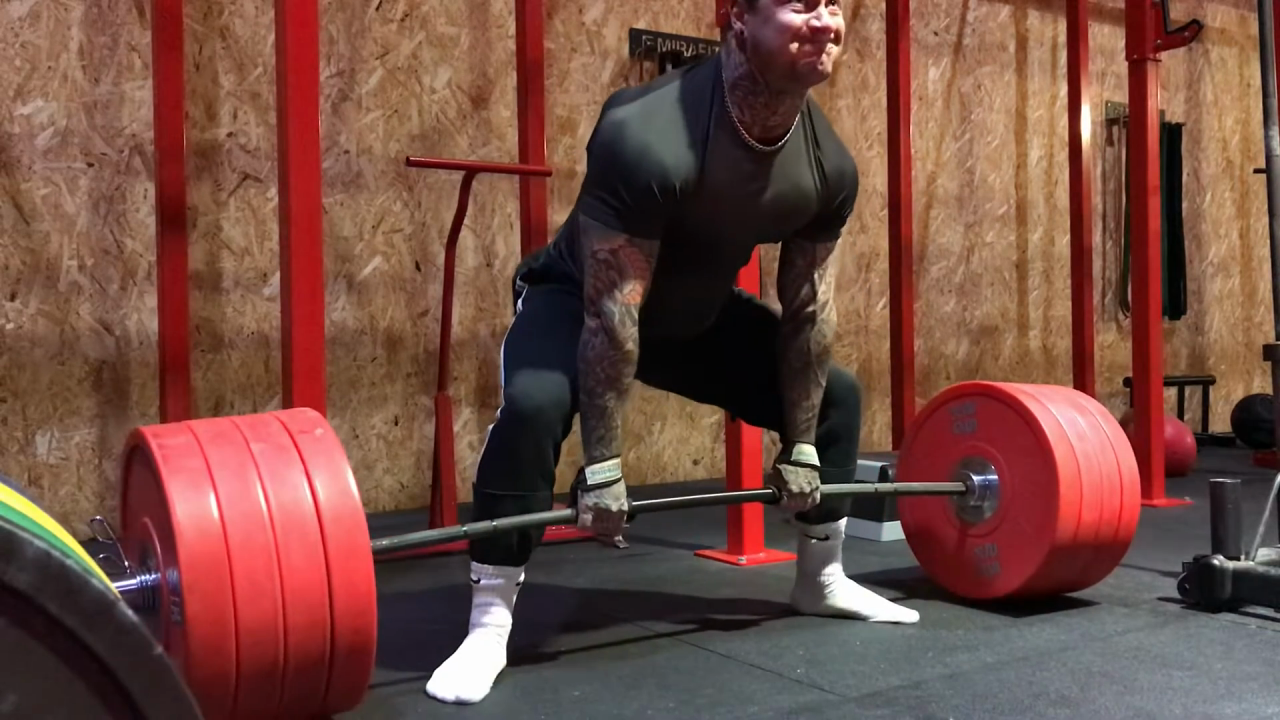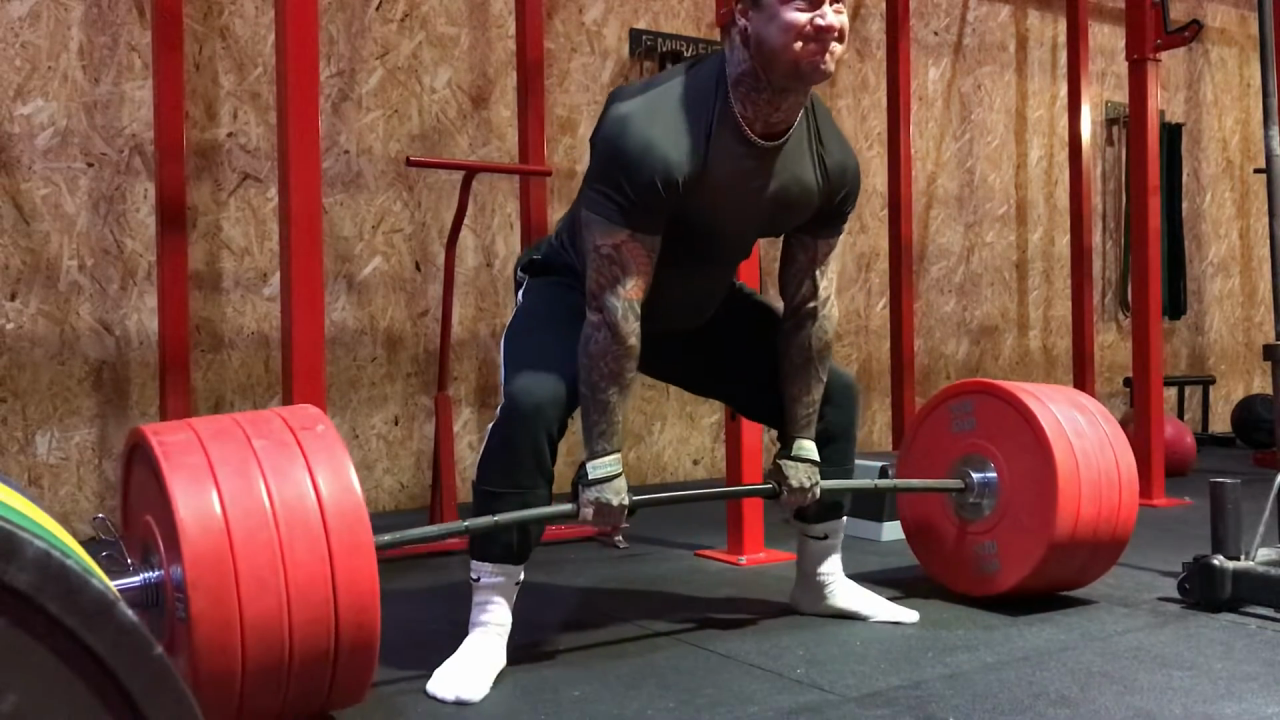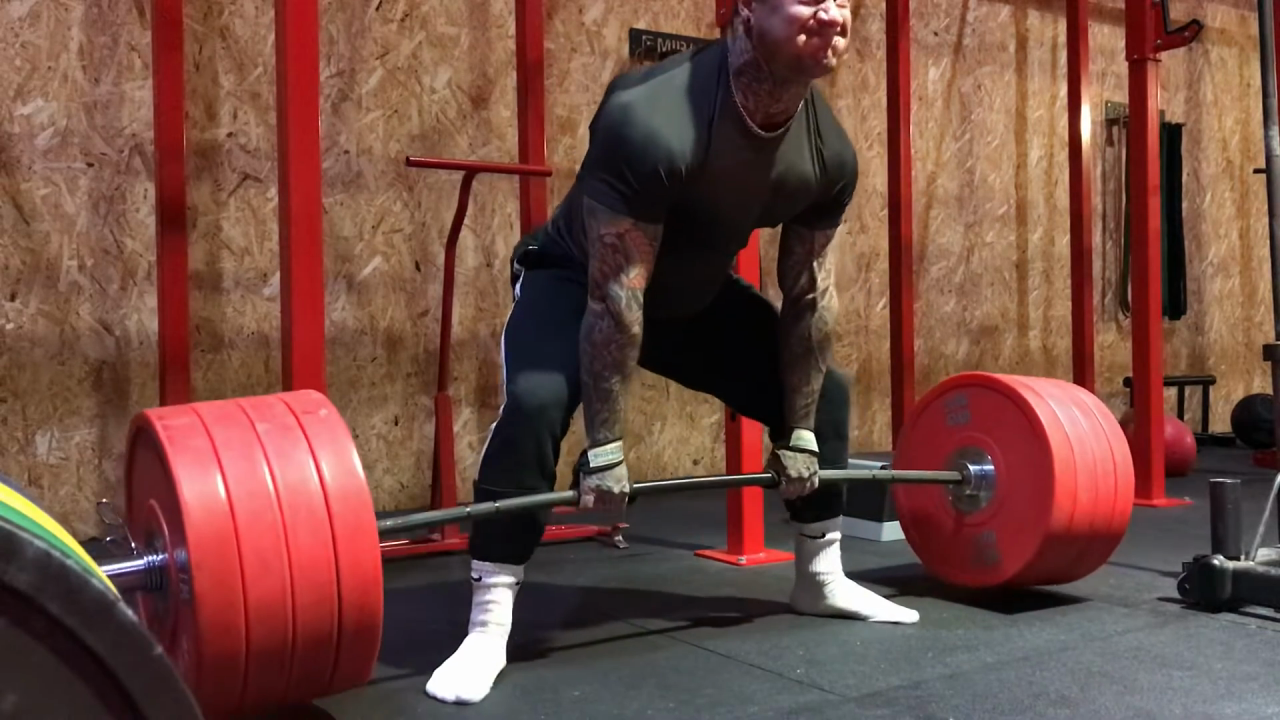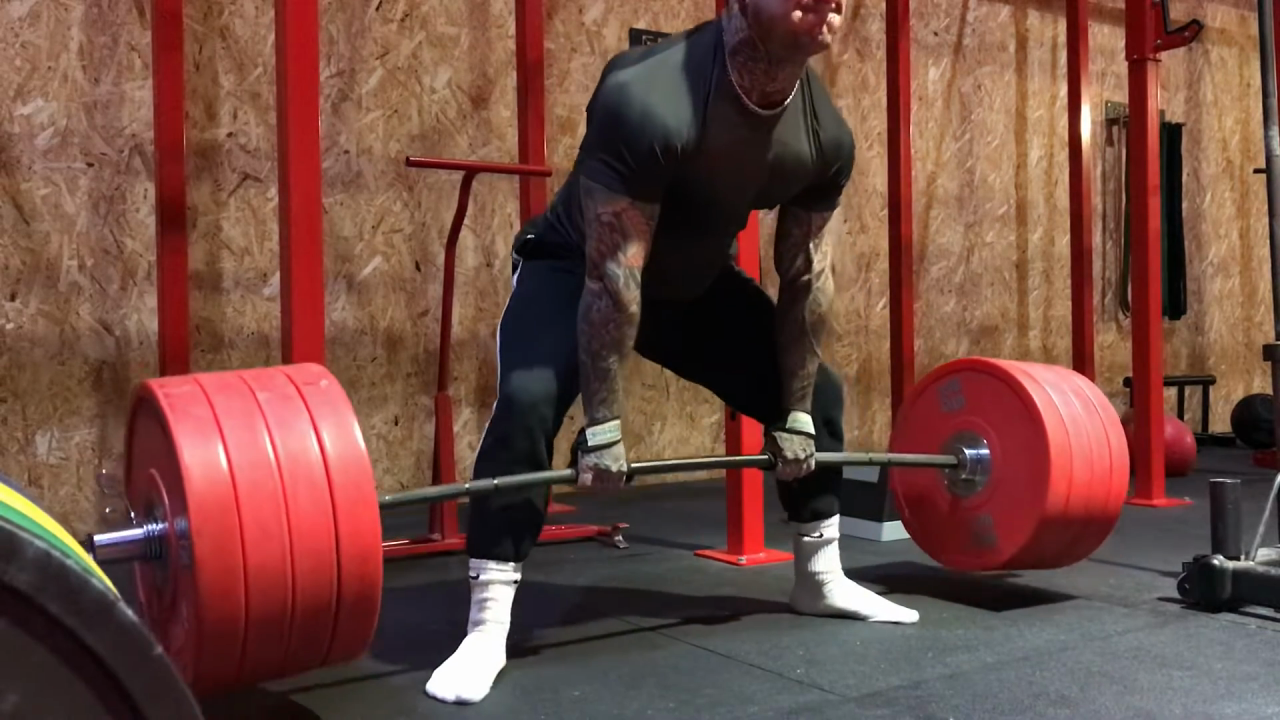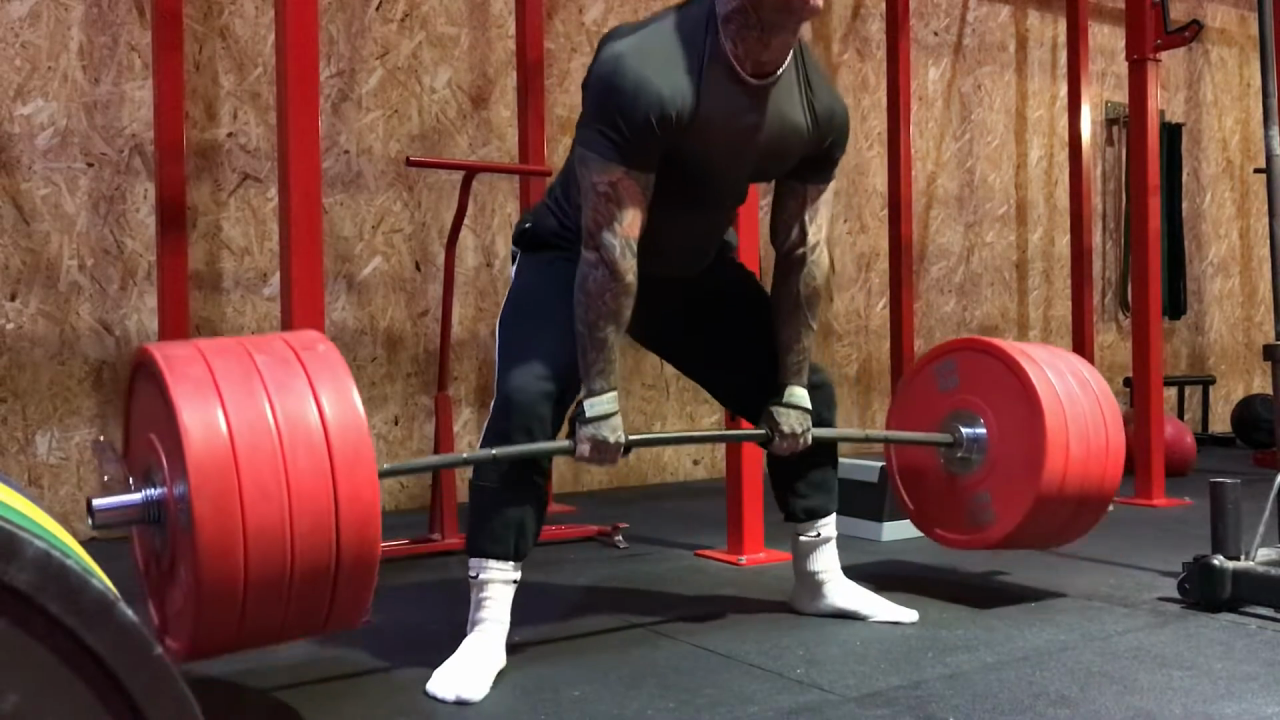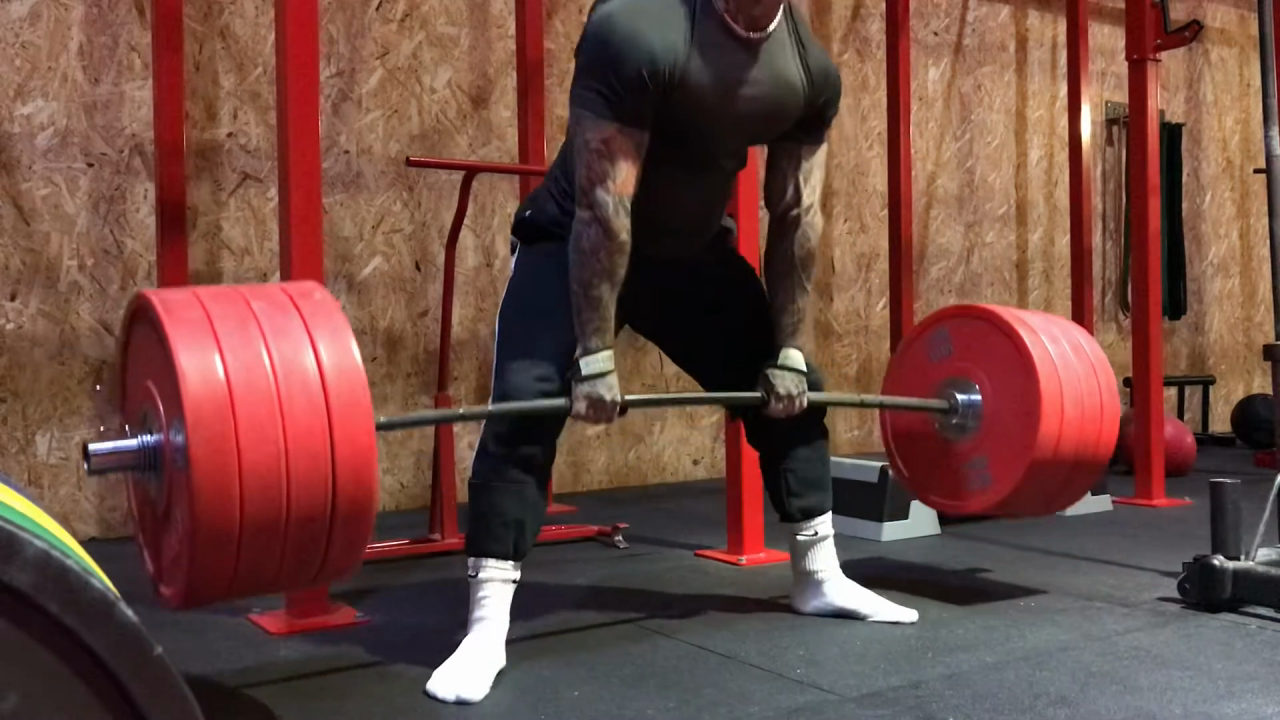
dt=0.2s
person 1, frame 1
left shoulder: (829, 165)
right shoulder: (649, 136)
left elbow: (808, 311)
right elbow: (613, 313)
left wrist: (801, 449)
right wrist: (603, 469)
left hip: (701, 311)
right hip: (579, 297)
left knee: (835, 392)
right knee: (535, 405)
left ankle: (821, 579)
right ankle: (489, 624)
person 1, frame 2
left shoulder: (831, 160)
right shoulder: (651, 131)
left elbow: (810, 306)
right elbow: (614, 310)
left wrist: (801, 445)
right wrist: (604, 463)
left hip: (701, 302)
right hip: (578, 289)
left knee: (831, 392)
right knee: (534, 403)
left ankle: (821, 578)
right ankle: (489, 625)
person 1, frame 3
left shoulder: (828, 151)
right shoulder: (652, 119)
left elbow: (809, 296)
right elbow: (616, 300)
left wrist: (798, 433)
right wrist: (605, 449)
left hip: (698, 292)
right hip: (576, 279)
left knee: (823, 392)
right knee: (537, 403)
left ankle: (821, 578)
right ankle: (489, 626)
person 1, frame 4
left shoulder: (825, 134)
right shoulder: (650, 99)
left elbow: (806, 279)
right elbow: (613, 277)
left wrist: (795, 416)
right wrist: (603, 427)
left hip: (697, 280)
right hip: (573, 267)
left knee: (818, 392)
right knee: (530, 400)
left ankle: (821, 578)
right ankle: (488, 625)
person 1, frame 5
left shoulder: (820, 107)
right shoulder: (645, 70)
left elbow: (802, 253)
right elbow: (609, 248)
left wrist: (790, 391)
right wrist: (600, 400)
left hip: (696, 265)
right hip: (572, 254)
left knee: (808, 393)
right knee: (527, 399)
left ankle: (820, 578)
right ankle: (487, 625)
person 1, frame 6
left shoulder: (811, 70)
left elbow: (796, 217)
right elbow: (603, 204)
left wrist: (786, 353)
right wrist: (594, 359)
left hip: (695, 250)
right hip: (572, 240)
left knee: (790, 392)
right knee: (527, 396)
left ankle: (819, 576)
right ankle: (487, 624)
